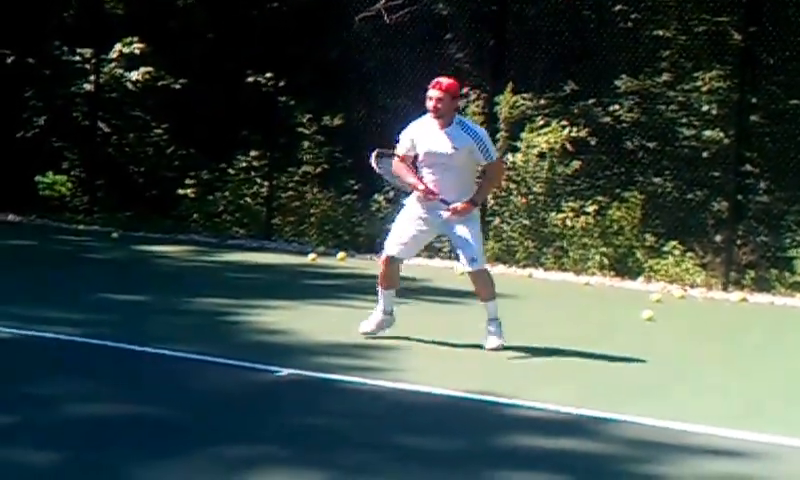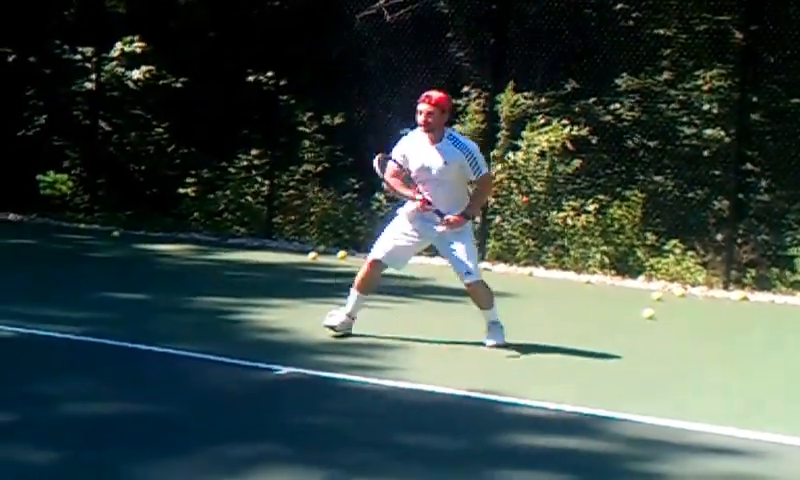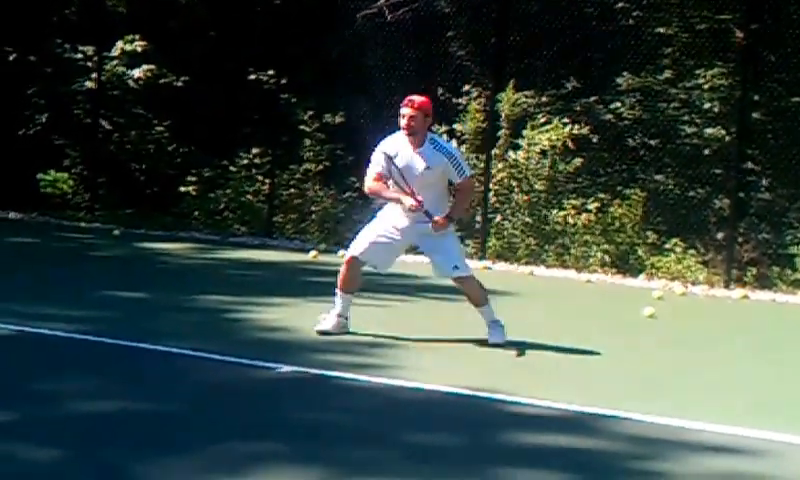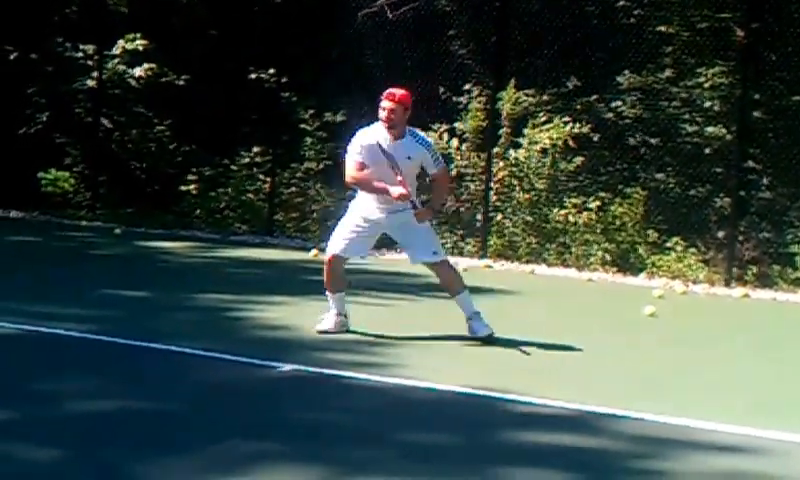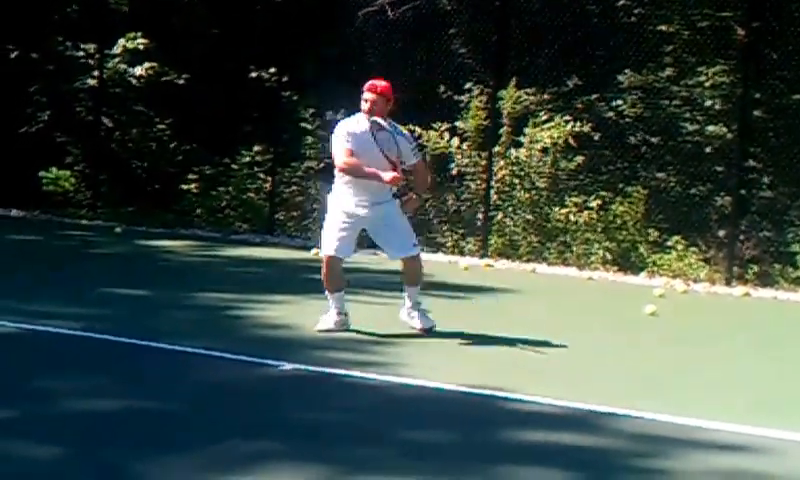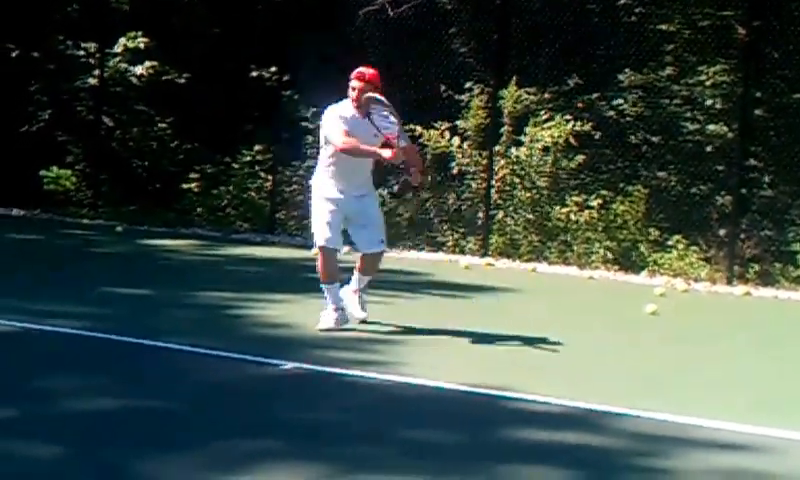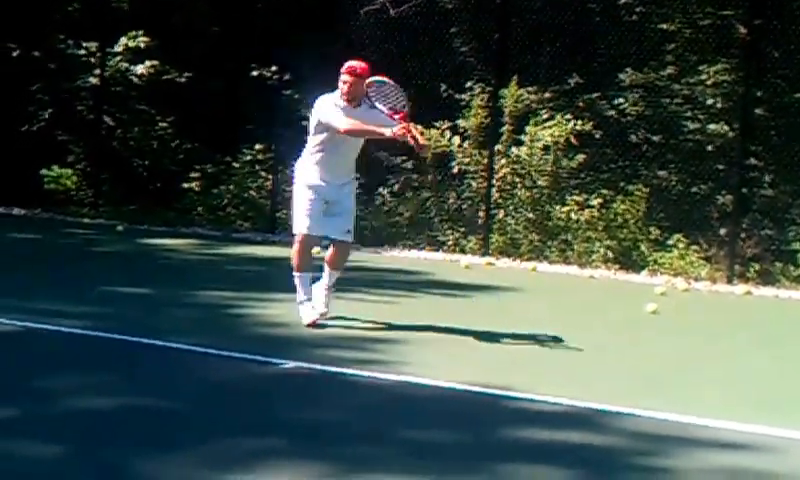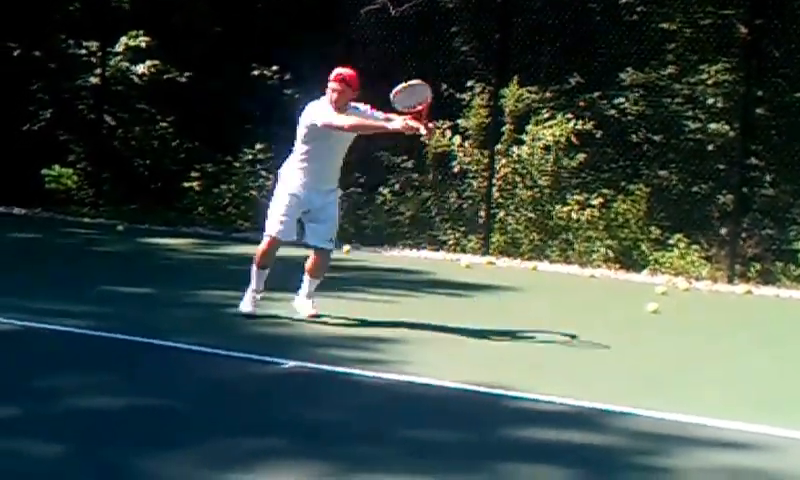
dt=0.1s
person 1, frame 1
left shoulder: (473, 134)
right shoulder: (416, 129)
left elbow: (496, 170)
right elbow: (399, 162)
left wrist: (473, 203)
right wrist: (417, 184)
left hip: (459, 212)
right hip: (422, 207)
left knee: (475, 268)
right knee: (389, 257)
left ankle: (493, 323)
right ankle: (384, 313)
person 1, frame 2
left shoulder: (464, 148)
right shoulder: (408, 143)
left elbow: (485, 184)
right elbow: (391, 178)
left wrist: (465, 215)
right wrist: (412, 195)
left hip: (451, 223)
right hip: (414, 218)
left knee: (472, 280)
right knee: (374, 262)
left ankle: (494, 325)
right ankle: (347, 315)
person 1, frame 3
left shoulder: (445, 152)
right shoulder: (388, 146)
left elbow: (466, 188)
right elbow: (371, 185)
left wrist: (450, 216)
right wrist: (402, 198)
left hip: (436, 224)
right hip: (396, 218)
left knee: (462, 275)
right knee: (353, 259)
left ankle: (493, 323)
right ankle: (339, 316)
person 1, frame 4
left shoulder: (421, 144)
right shoulder: (364, 137)
left elbow: (442, 179)
right elbow: (352, 176)
left wrist: (431, 207)
right wrist: (389, 189)
left hip: (404, 213)
right hip: (366, 209)
left knee: (440, 262)
right knee: (333, 257)
left ankle: (472, 316)
right ankle: (337, 314)
person 1, frame 5
right shoulder: (347, 128)
left elbow: (420, 170)
right elbow: (343, 163)
left wrist: (416, 195)
right wrist: (381, 175)
left hip: (383, 204)
right hip: (345, 203)
left knee: (411, 257)
right knee: (331, 257)
left ankle: (412, 308)
right ankle: (338, 312)
person 1, frame 6
right shoulder: (335, 114)
left elbow: (407, 149)
right elbow: (343, 144)
left wrist: (416, 171)
right wrist: (380, 153)
left hip: (362, 194)
right hip: (328, 191)
left knee: (375, 252)
right knee: (327, 247)
left ankle: (355, 292)
right ankle: (334, 307)
person 1, frame 7
left shoulder: (371, 112)
right shoulder: (325, 104)
left elbow: (399, 130)
right elbow: (345, 126)
left wrist: (409, 134)
right wrist: (384, 132)
left hip: (343, 184)
right hip: (311, 180)
left knee: (342, 243)
right knee: (305, 235)
left ankle: (323, 290)
right ankle: (305, 299)
person 1, frame 8
left shoulder: (358, 110)
right shoulder: (316, 110)
left elbow: (388, 118)
right elbow: (346, 124)
left wrist: (415, 122)
right wrist: (389, 125)
left hip: (326, 191)
right hip: (296, 185)
left knee: (322, 250)
right knee: (274, 237)
left ankle: (305, 296)
right ankle: (254, 292)
